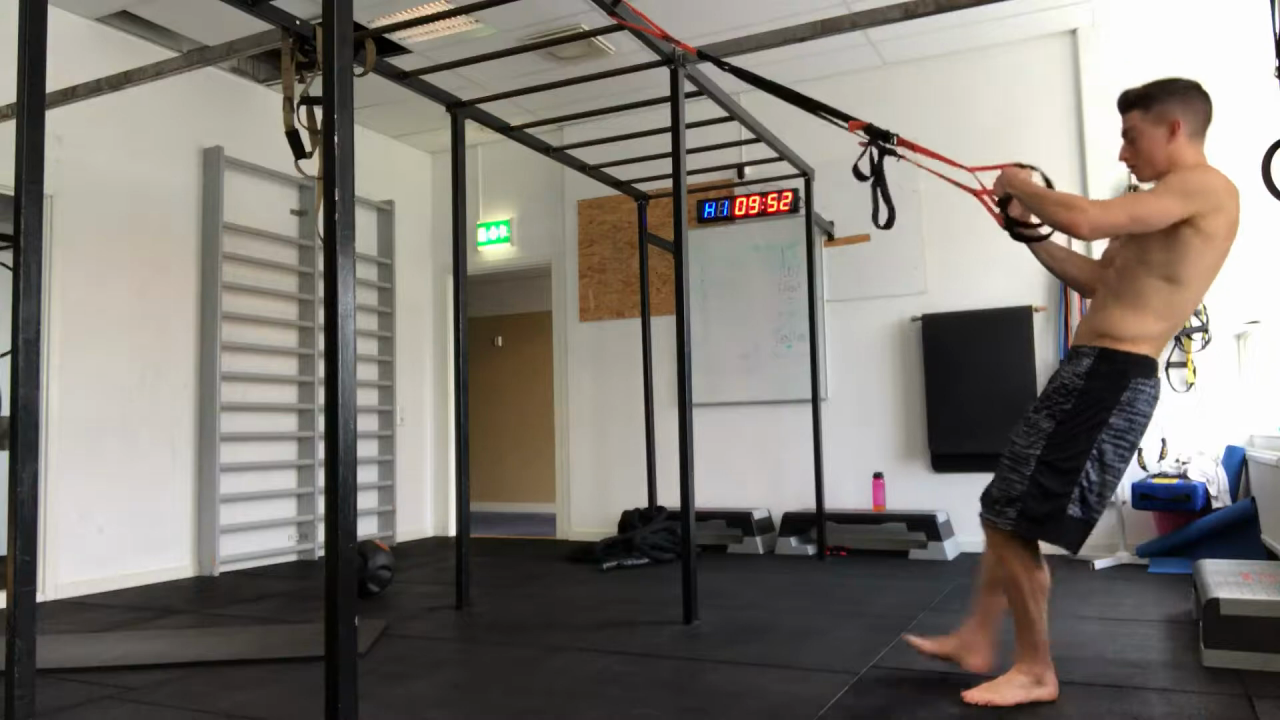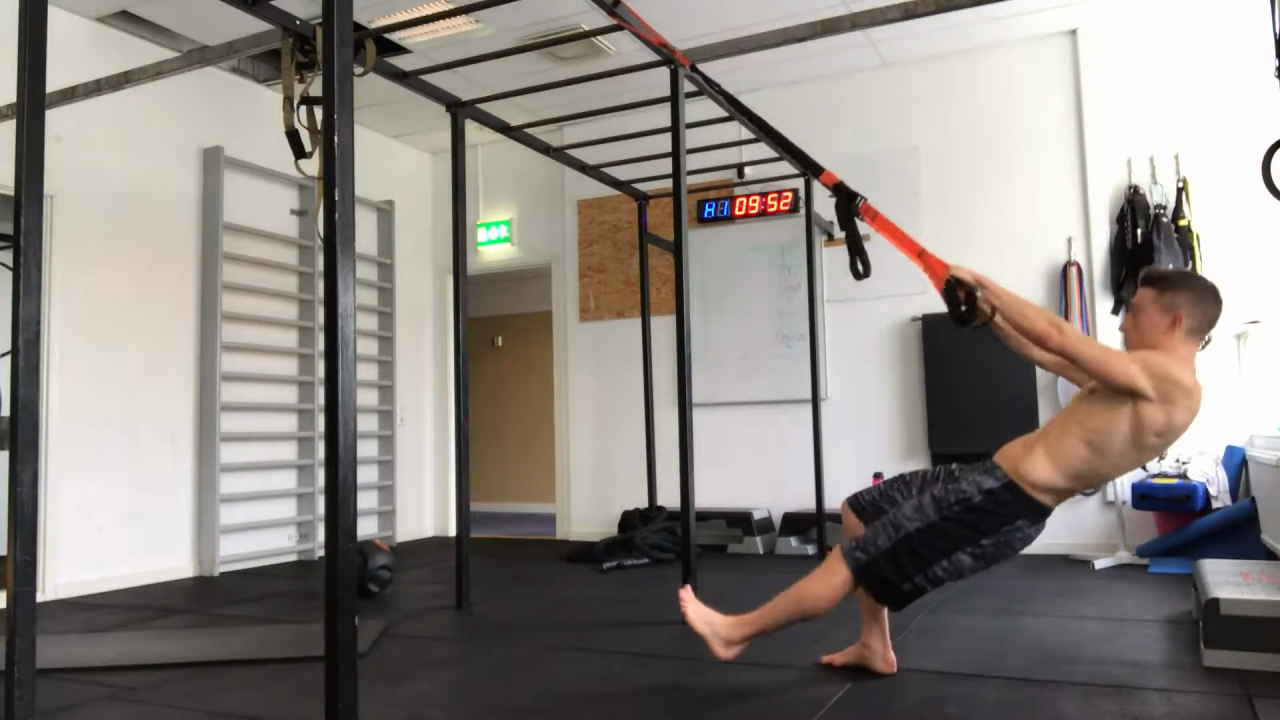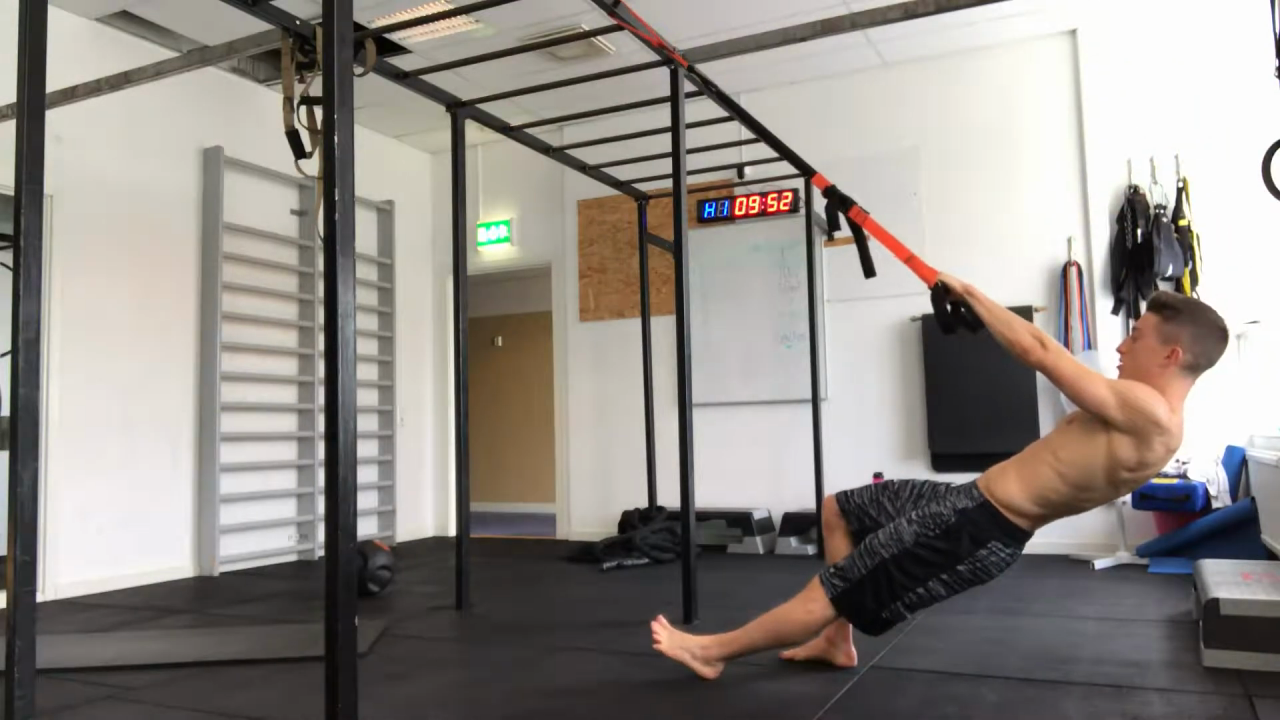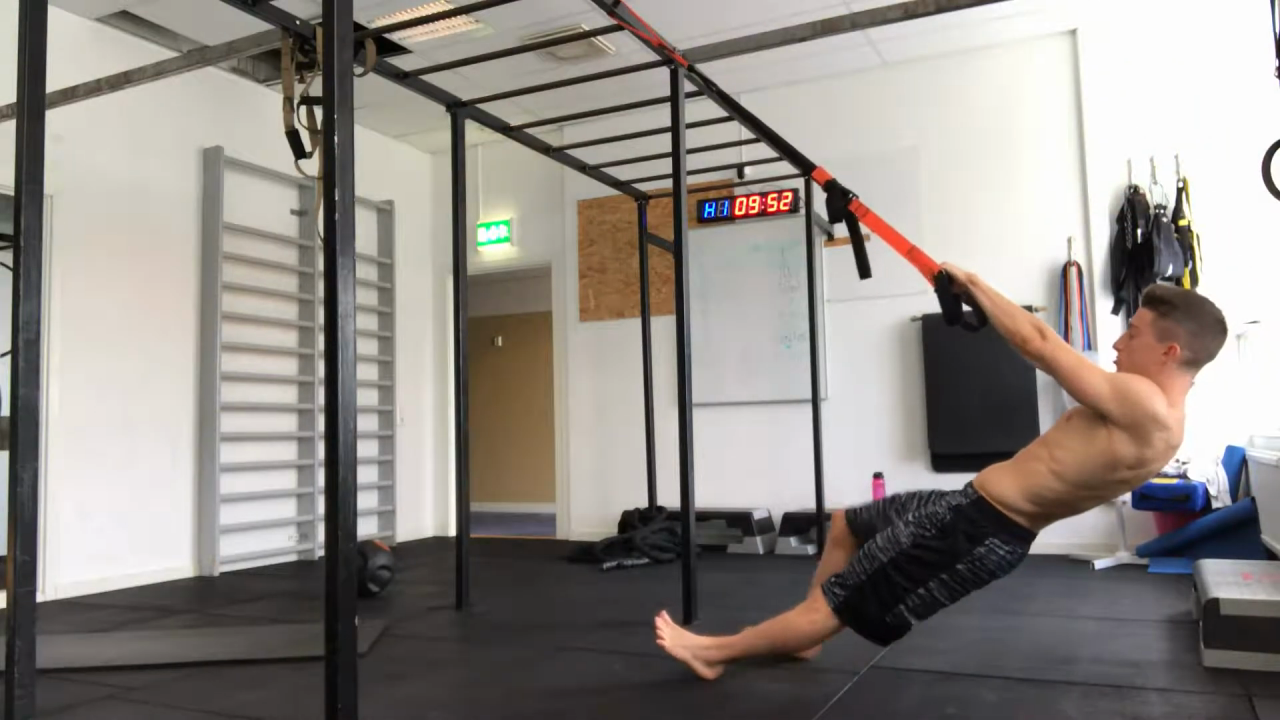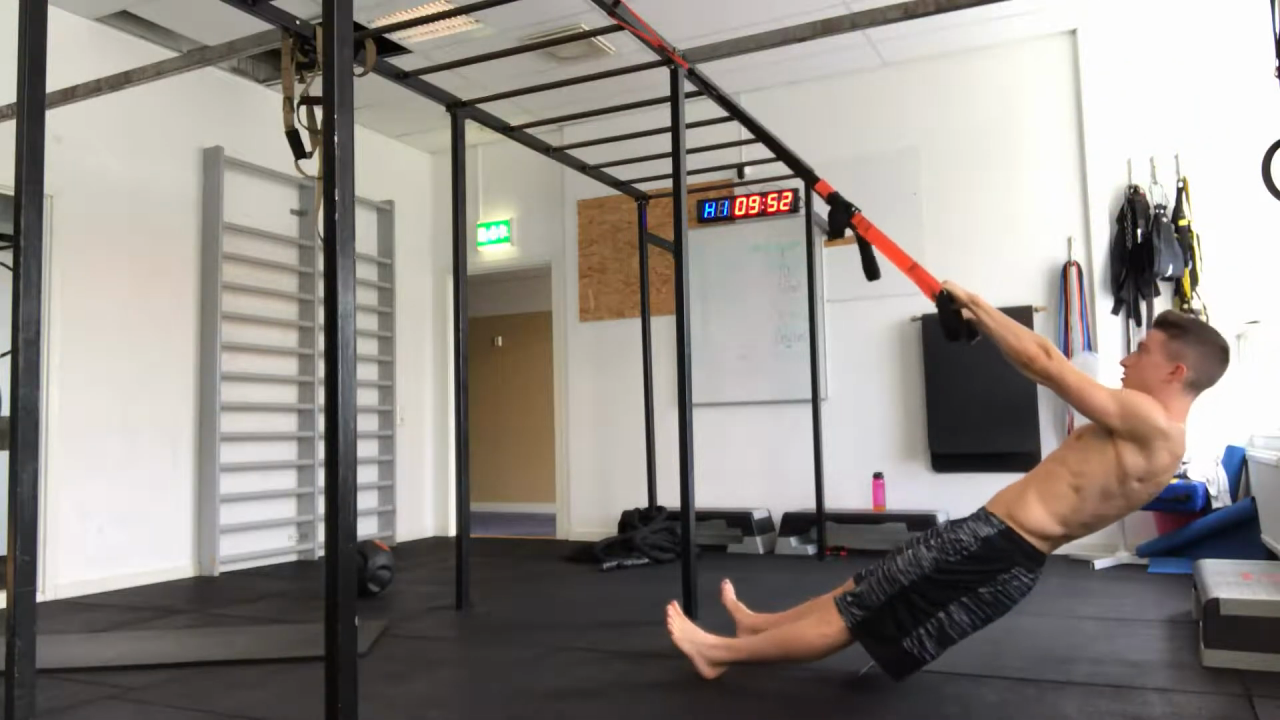
dt=1s
person 1, frame 1
left shoulder: (1203, 186)
right shoulder: (1171, 208)
left elbow: (1086, 220)
right elbow: (1093, 278)
left wrist: (1022, 187)
right wrist: (1028, 230)
left hip: (1109, 375)
right hip: (1097, 373)
left knee: (1012, 519)
right knee: (1006, 510)
left ankle: (1035, 672)
right ankle: (974, 640)
person 1, frame 2
left shoulder: (1172, 383)
right shoulder: (1147, 383)
left elbow: (1054, 336)
right elbow: (1045, 354)
left wrist: (979, 282)
right wrist: (984, 308)
left hip: (1001, 505)
right hip: (997, 486)
left knee: (846, 567)
right knee: (859, 511)
left ankle: (734, 634)
right ankle: (874, 645)
person 1, frame 3
left shoulder: (1148, 413)
right shoulder: (1143, 416)
left elbow: (1039, 352)
left wrist: (967, 291)
left hip: (976, 529)
right hip: (974, 504)
left knee: (825, 594)
right knee: (836, 509)
left ankle: (712, 651)
right ankle: (837, 641)
person 1, frame 4
left shoulder: (1144, 405)
right shoulder: (1150, 413)
left elbow: (1038, 343)
right elbow: (1048, 356)
left wrist: (970, 281)
right wrist: (978, 301)
left hip: (978, 526)
right hip: (986, 519)
left knee: (833, 601)
right knee: (844, 524)
left ankle: (715, 652)
right ankle: (799, 635)
person 1, frame 5
left shoulder: (1151, 422)
right shoulder: (1142, 431)
left elbow: (1045, 362)
right elbow: (1049, 373)
left wrist: (972, 301)
right wrist: (980, 323)
left hip: (996, 553)
right hip: (991, 536)
left knee: (850, 615)
right knee: (861, 588)
left ankle: (720, 653)
right ankle: (758, 623)
